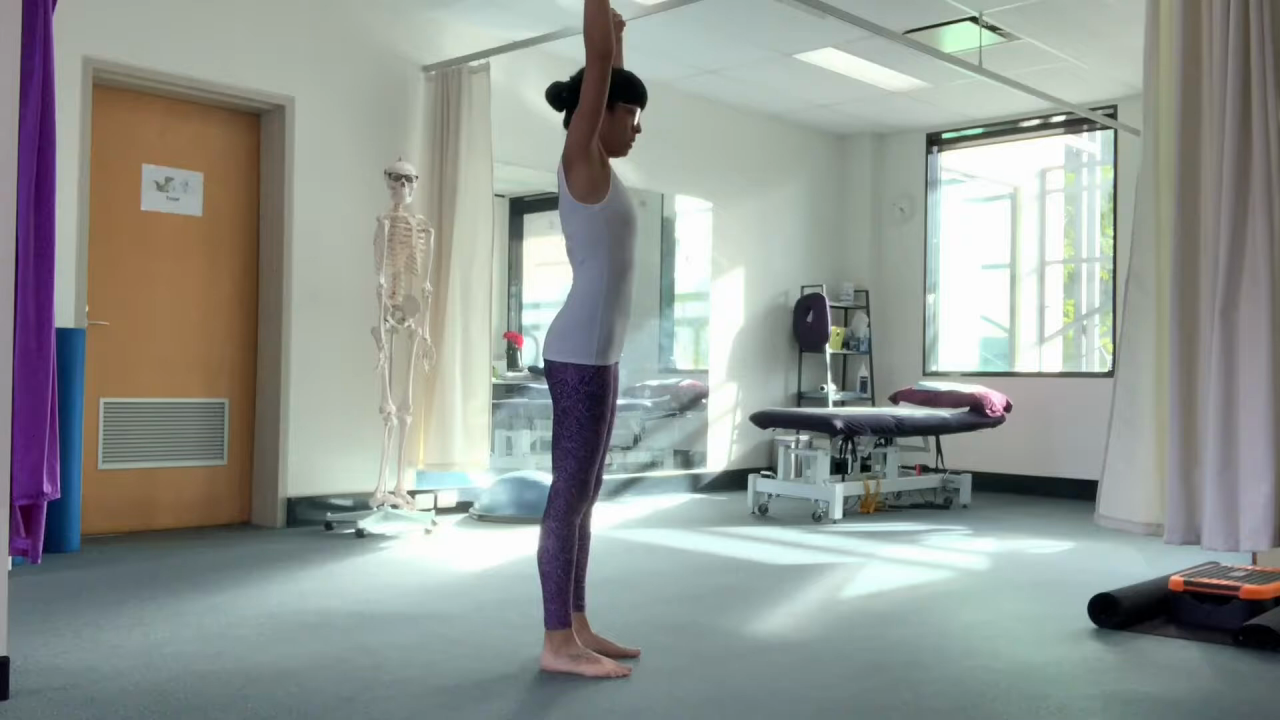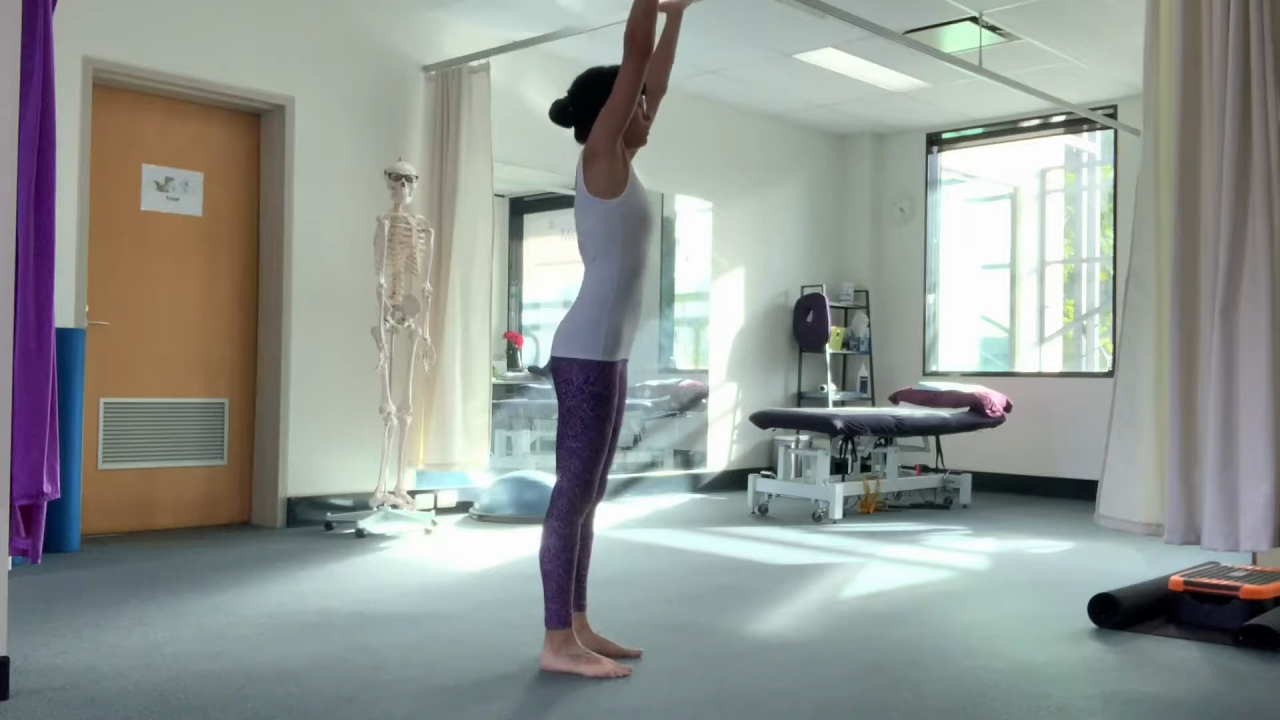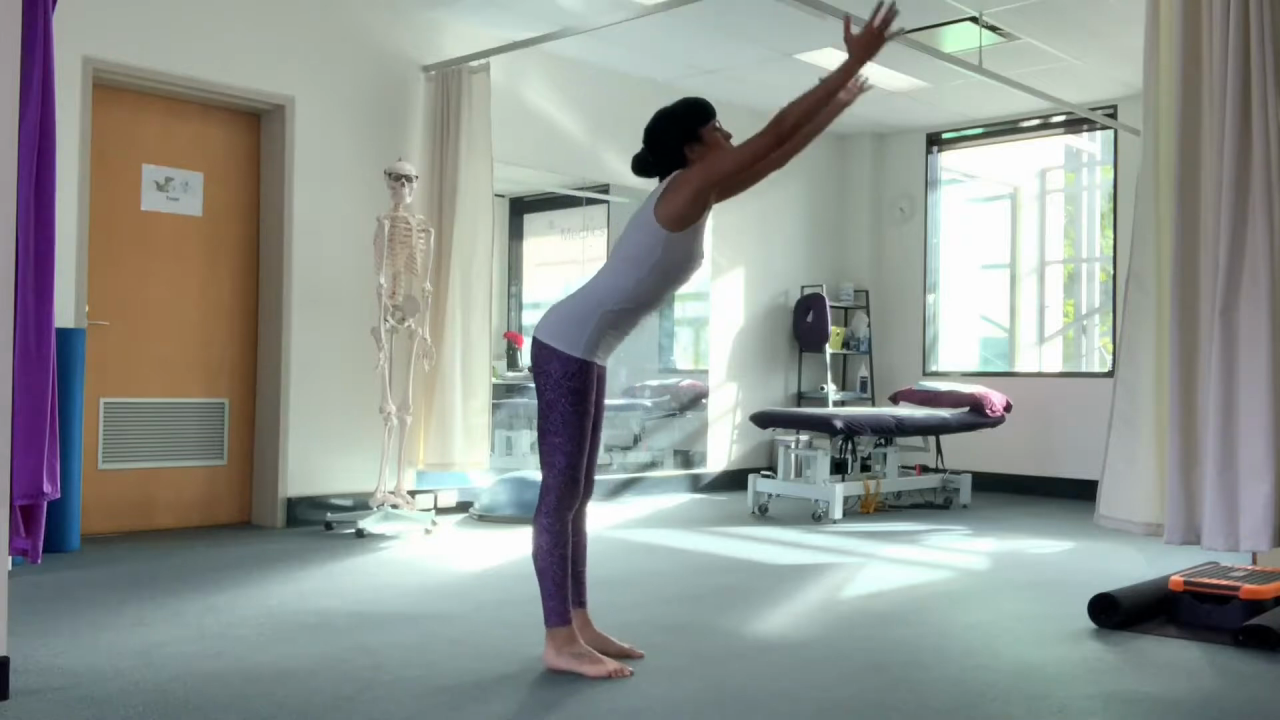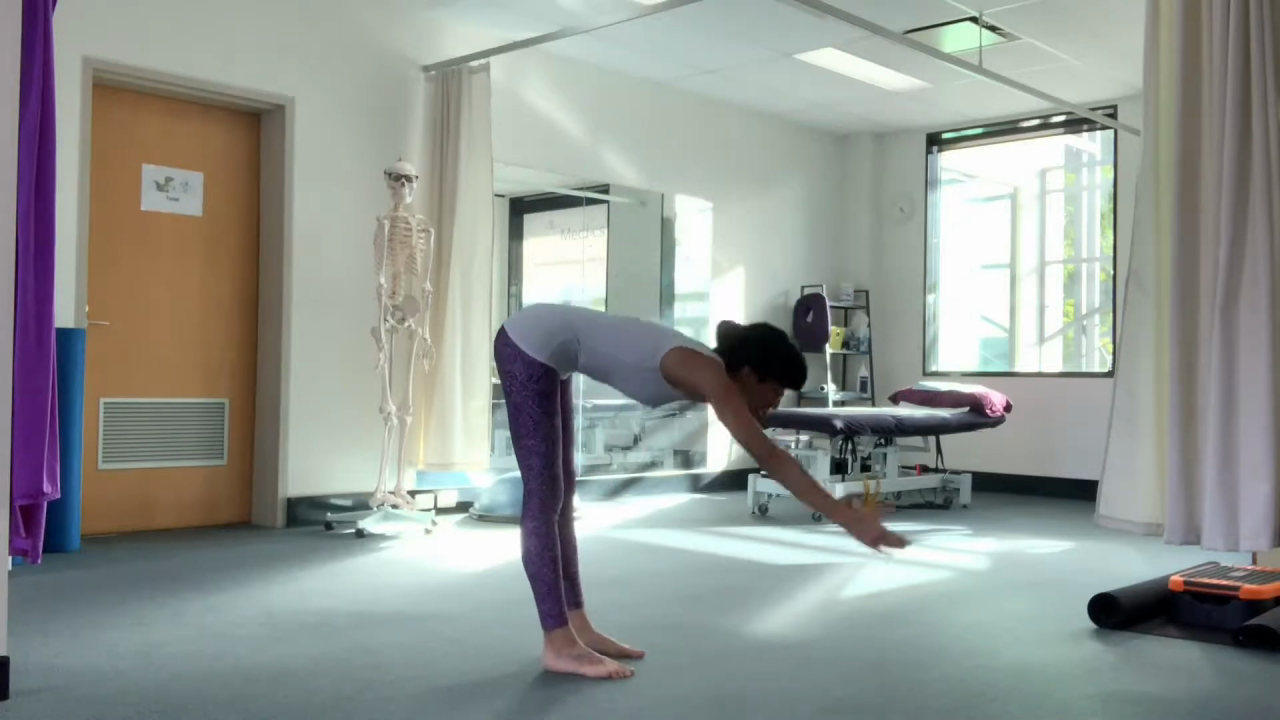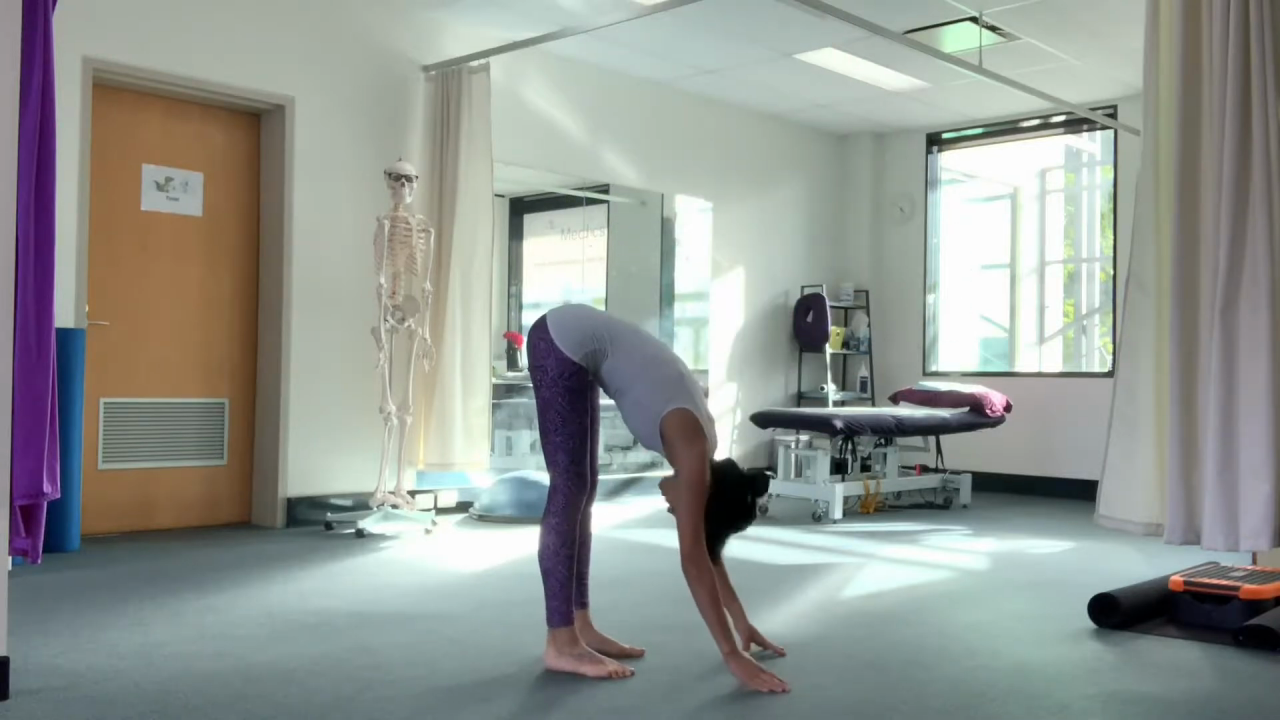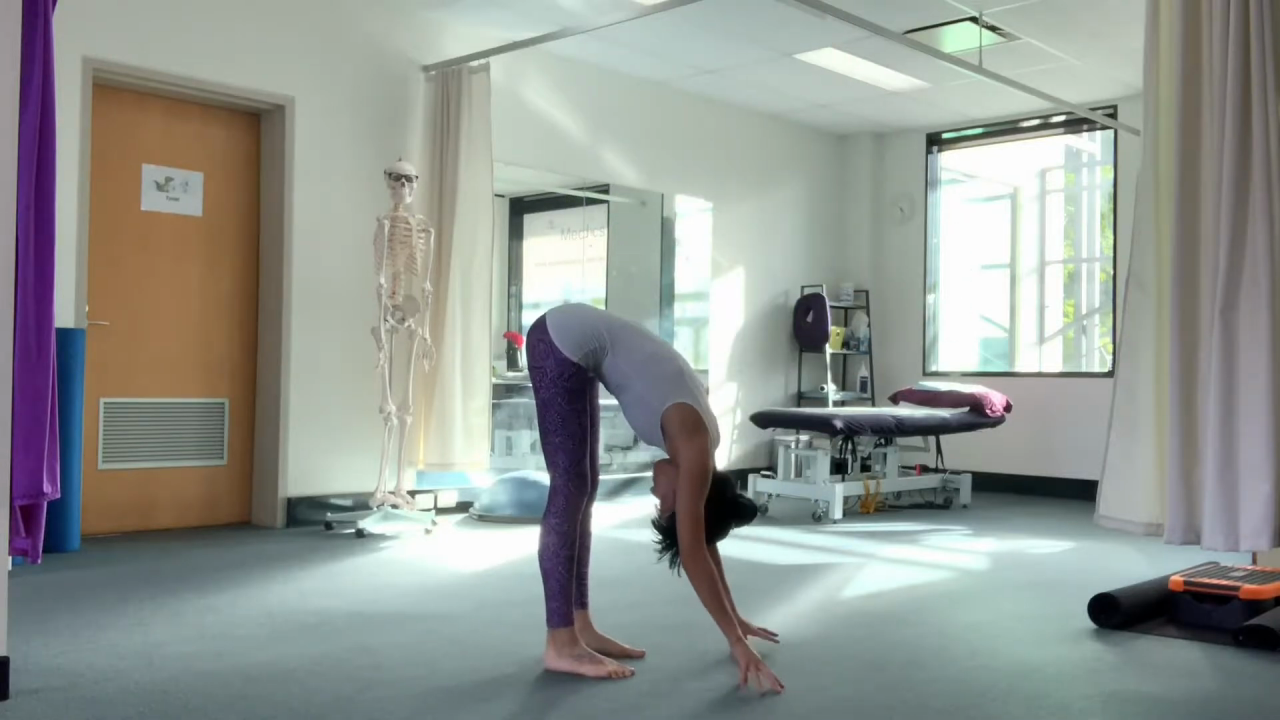
dt=0.5s
person 1, frame 1
left shoulder: (593, 167)
right shoulder: (579, 160)
left elbow: (609, 71)
right elbow: (596, 64)
left hip: (593, 352)
right hip: (581, 353)
left knee: (582, 496)
right knee: (570, 497)
left ankle: (576, 627)
right ankle: (558, 644)
person 1, frame 2
left shoulder: (614, 164)
right shoulder: (600, 157)
left elbow: (653, 81)
right elbow: (634, 57)
left hip: (603, 352)
right hip: (589, 352)
left knee: (585, 496)
right knee: (573, 496)
left ankle: (577, 627)
right ankle: (558, 643)
person 1, frame 3
left shoulder: (697, 193)
right shoulder: (686, 189)
left elbow: (776, 149)
right elbow: (775, 133)
left wrist: (841, 97)
right wrist: (851, 62)
left hip: (583, 352)
right hip: (569, 347)
left knee: (572, 495)
right knee: (563, 496)
left ankle: (578, 622)
right ankle: (562, 642)
person 1, frame 4
left shoulder: (706, 370)
right shoulder: (708, 373)
left elbow: (767, 450)
right elbow: (766, 455)
left wrist: (835, 506)
right wrist: (844, 515)
left hip: (544, 351)
right hip: (531, 346)
left knee: (561, 492)
right knee: (546, 495)
left ankle: (578, 627)
right ankle: (559, 645)
person 1, frame 5
left shoulder: (694, 444)
right shoulder: (693, 448)
left elbow: (705, 546)
right elbow: (693, 560)
left wrist: (742, 623)
right wrist: (732, 655)
left hip: (576, 344)
right hip: (565, 342)
left knee: (582, 491)
right knee: (570, 492)
left ankle: (580, 627)
right ankle: (560, 645)
person 1, frame 6
left shoulder: (695, 439)
right shoulder: (693, 443)
left elbow: (701, 542)
right elbow: (693, 552)
left wrist: (736, 621)
right wrist: (737, 642)
left hip: (576, 344)
right hip: (565, 341)
left knee: (582, 491)
right knee: (570, 494)
left ankle: (579, 628)
right ankle: (561, 645)
